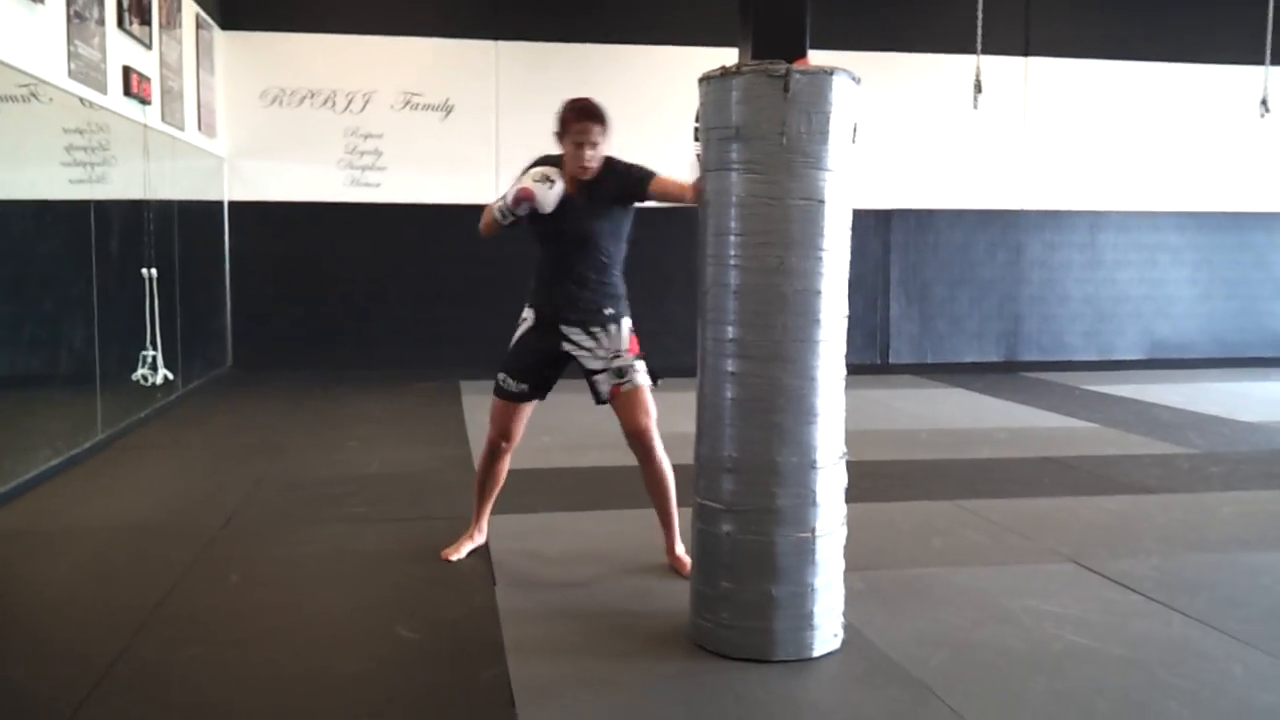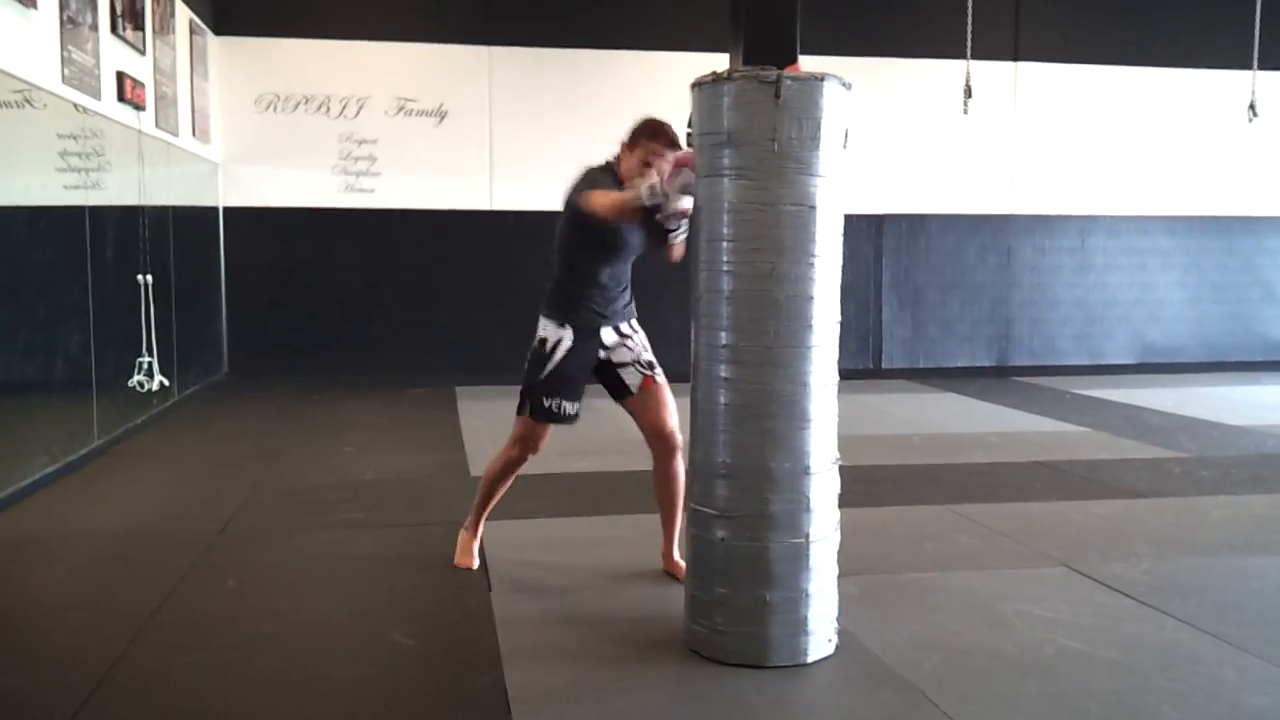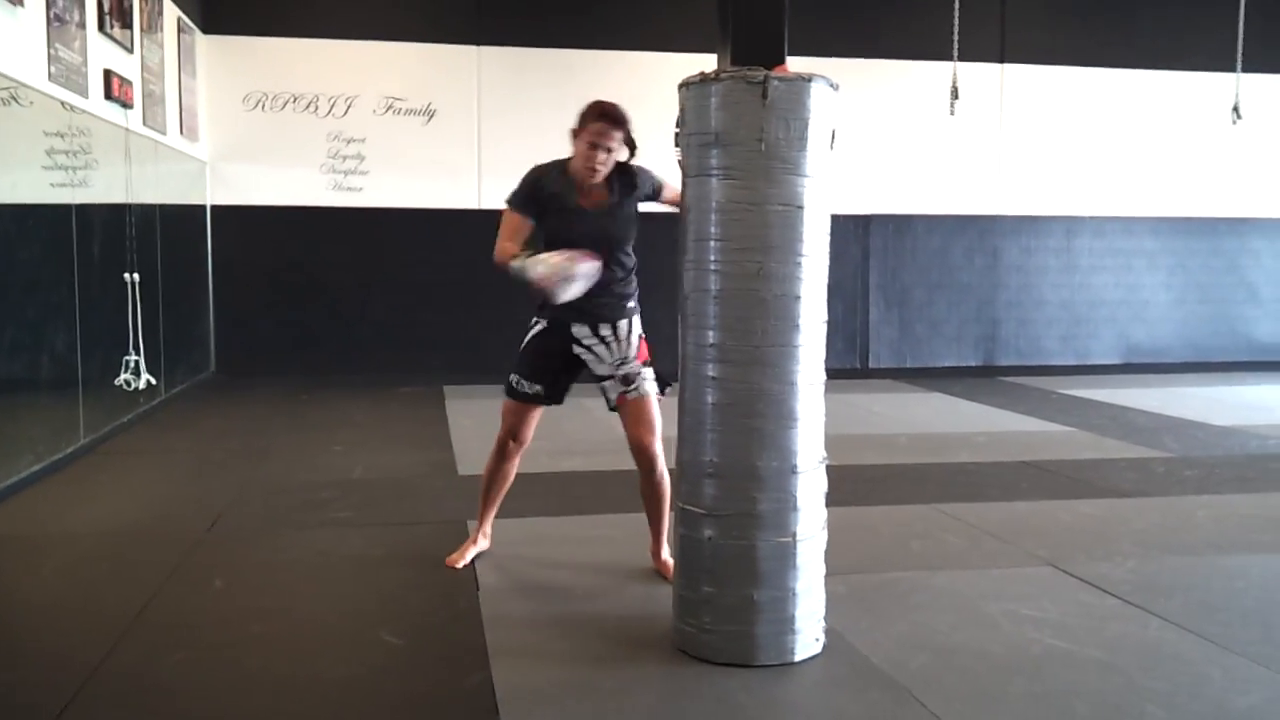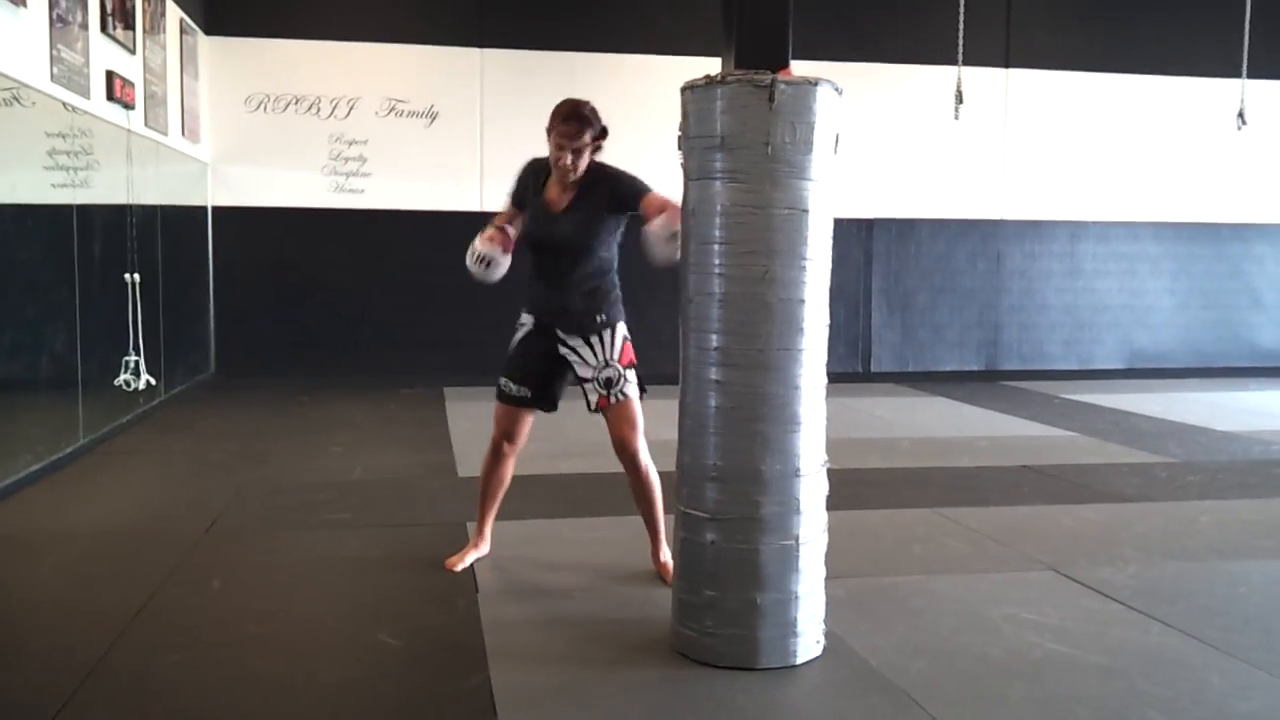
dt=0.2s
person 1, frame 1
left shoulder: (621, 175)
right shoulder: (539, 170)
left elbow: (688, 195)
right elbow: (485, 230)
right wrist: (512, 203)
left hip: (603, 320)
right hip: (544, 318)
left knee: (645, 434)
right knee: (501, 434)
left ankle: (675, 545)
right ankle: (477, 530)
person 1, frame 2
left shoulder: (649, 193)
right shoulder: (595, 181)
left elbow: (673, 255)
right elbow: (607, 209)
left wrist: (676, 212)
right wrist: (658, 193)
left hip: (618, 327)
right hip: (567, 329)
left knee: (668, 438)
right knee: (524, 445)
left ankle: (671, 552)
right ankle: (471, 530)
person 1, frame 3
left shoulder: (631, 179)
right shoulder: (544, 181)
left elbow: (680, 198)
right elbow: (504, 249)
left hip: (617, 326)
right hip: (558, 323)
left knee: (647, 447)
right knee: (511, 435)
left ankle: (660, 550)
right ankle: (480, 533)
person 1, frame 4
left shoulder: (613, 184)
right shoulder: (532, 175)
left elbow: (672, 213)
right elbow: (507, 226)
left wrist: (676, 225)
right wrist: (494, 237)
left hip: (598, 328)
right hip: (540, 324)
left knee: (631, 447)
right knee: (504, 440)
left ankle: (661, 552)
right ankle: (481, 539)
